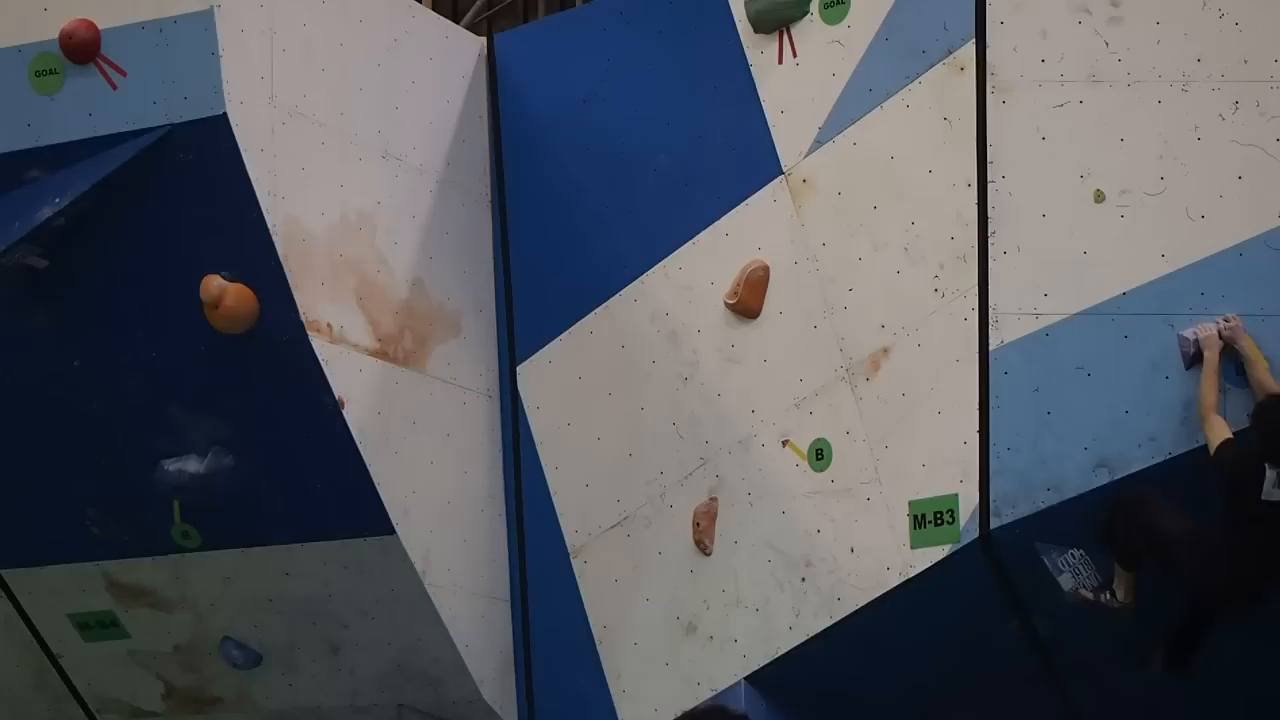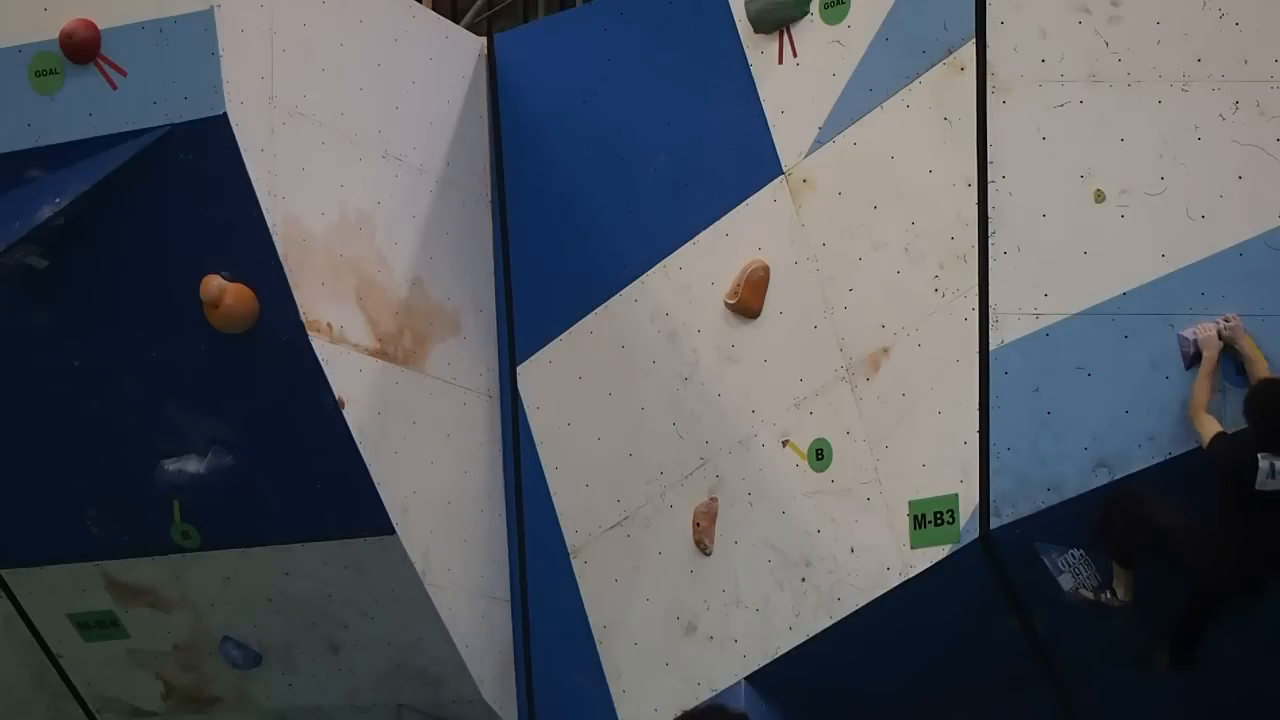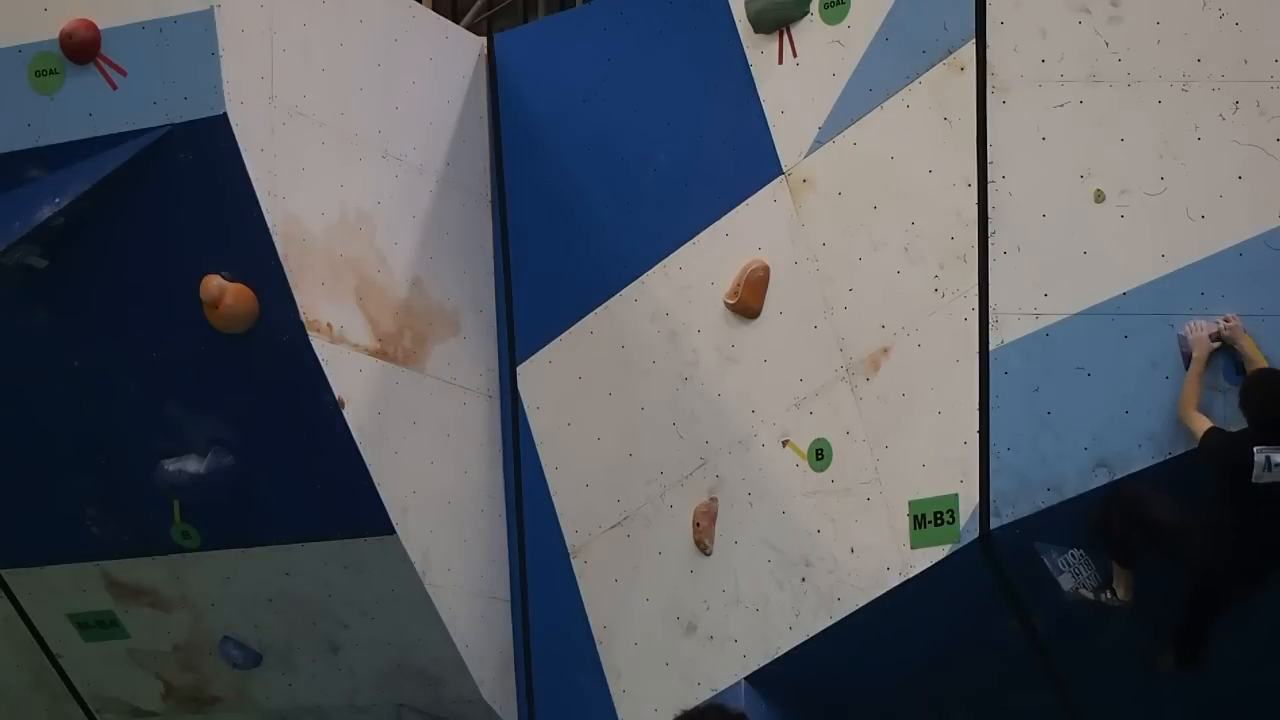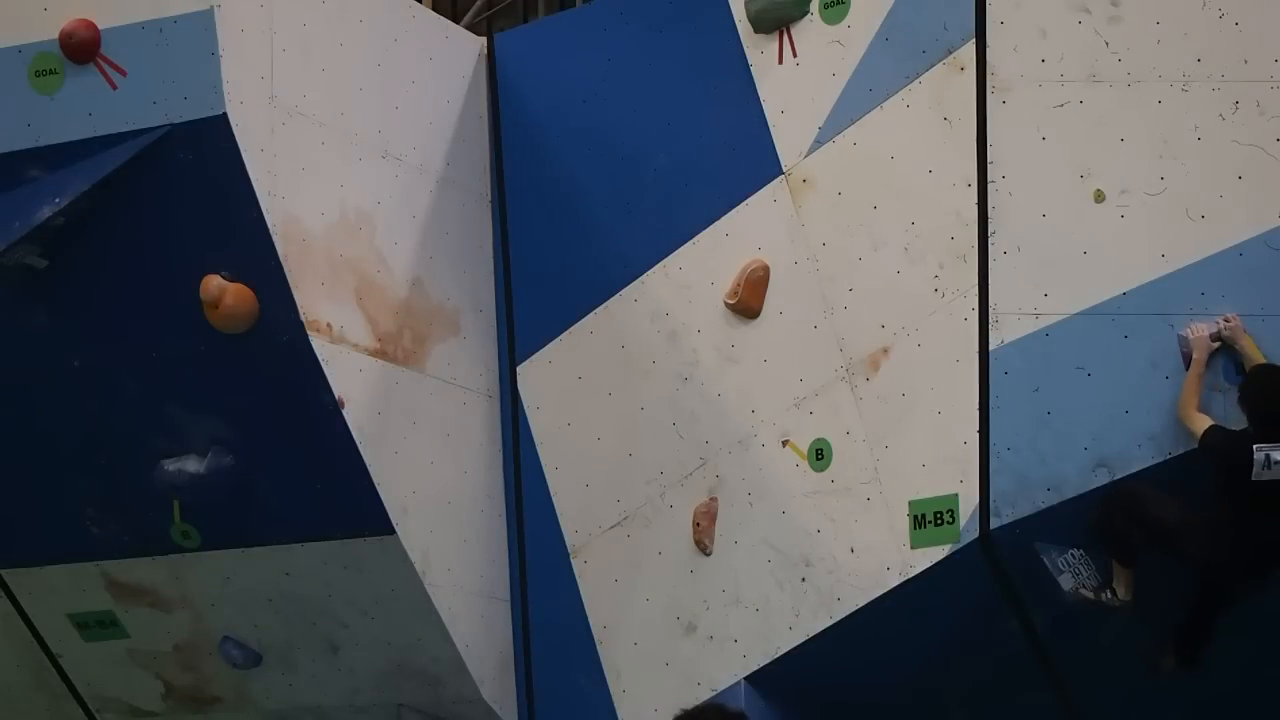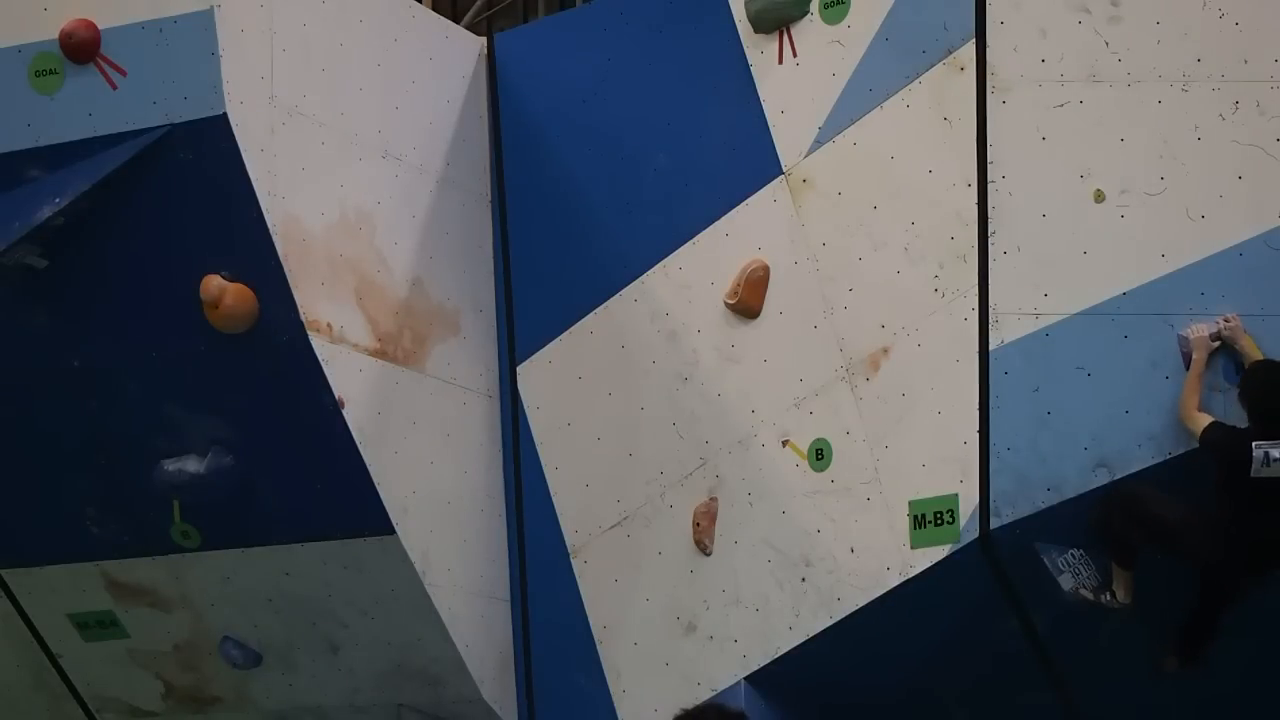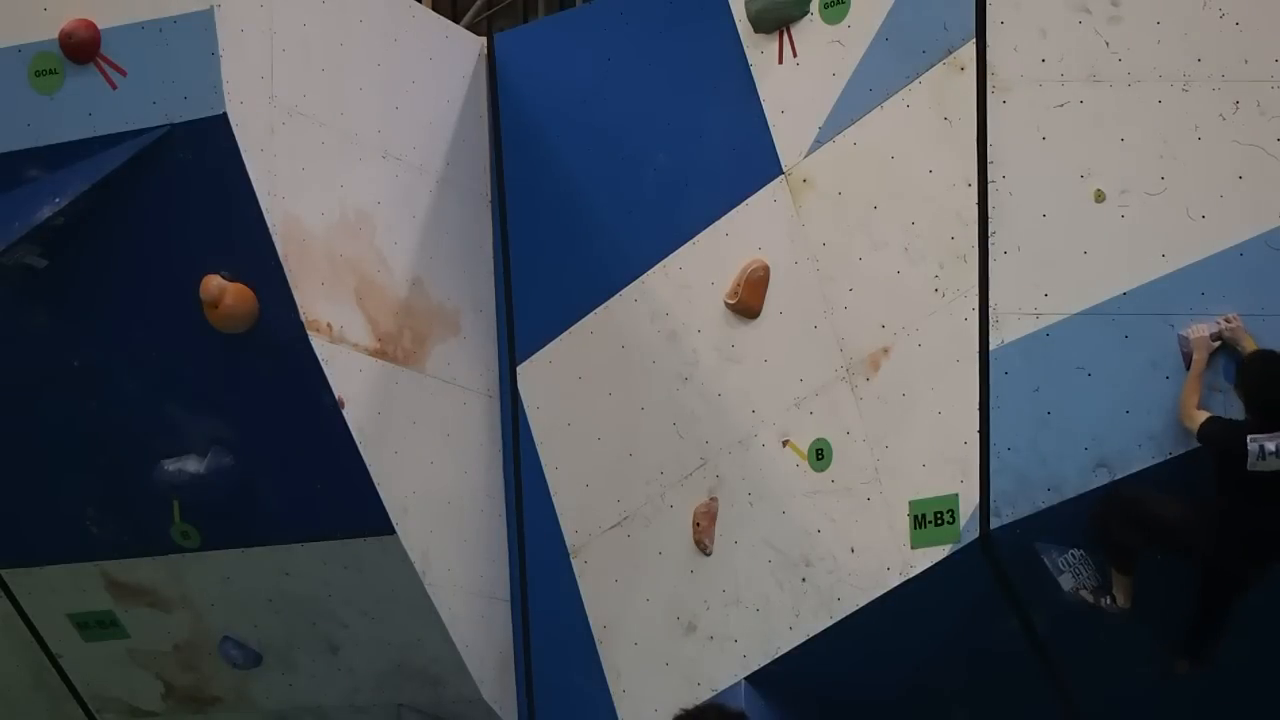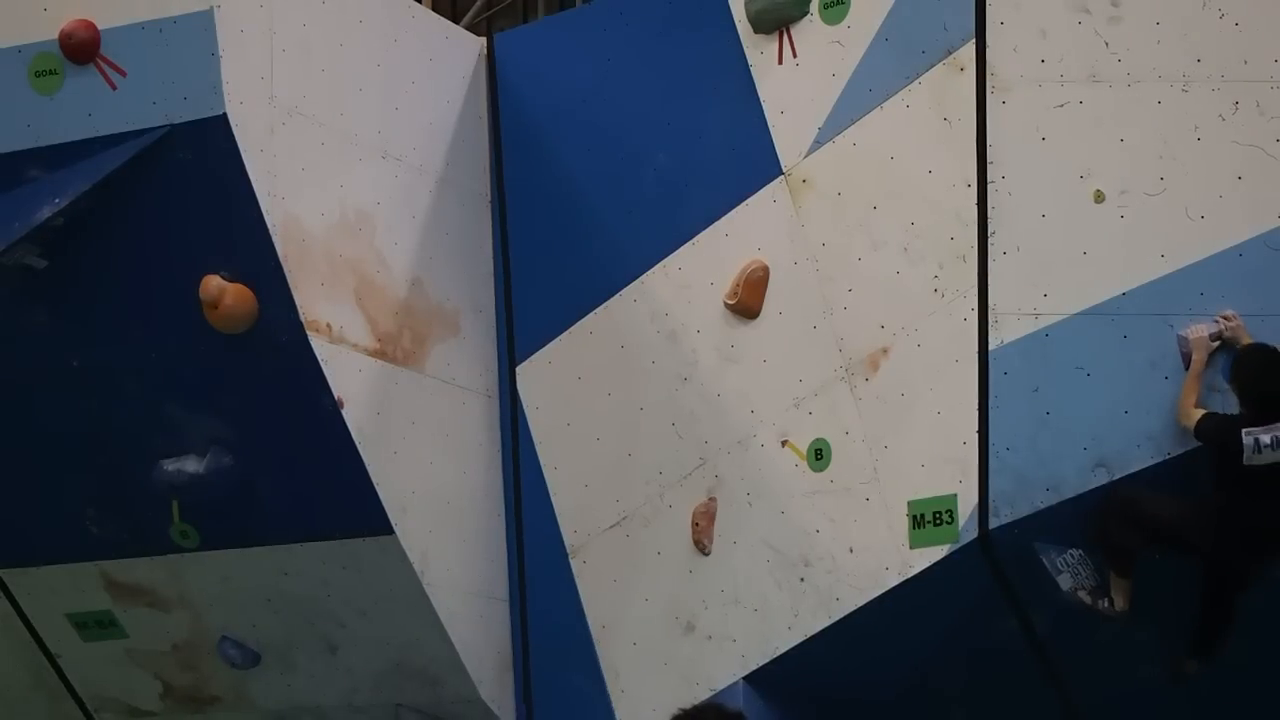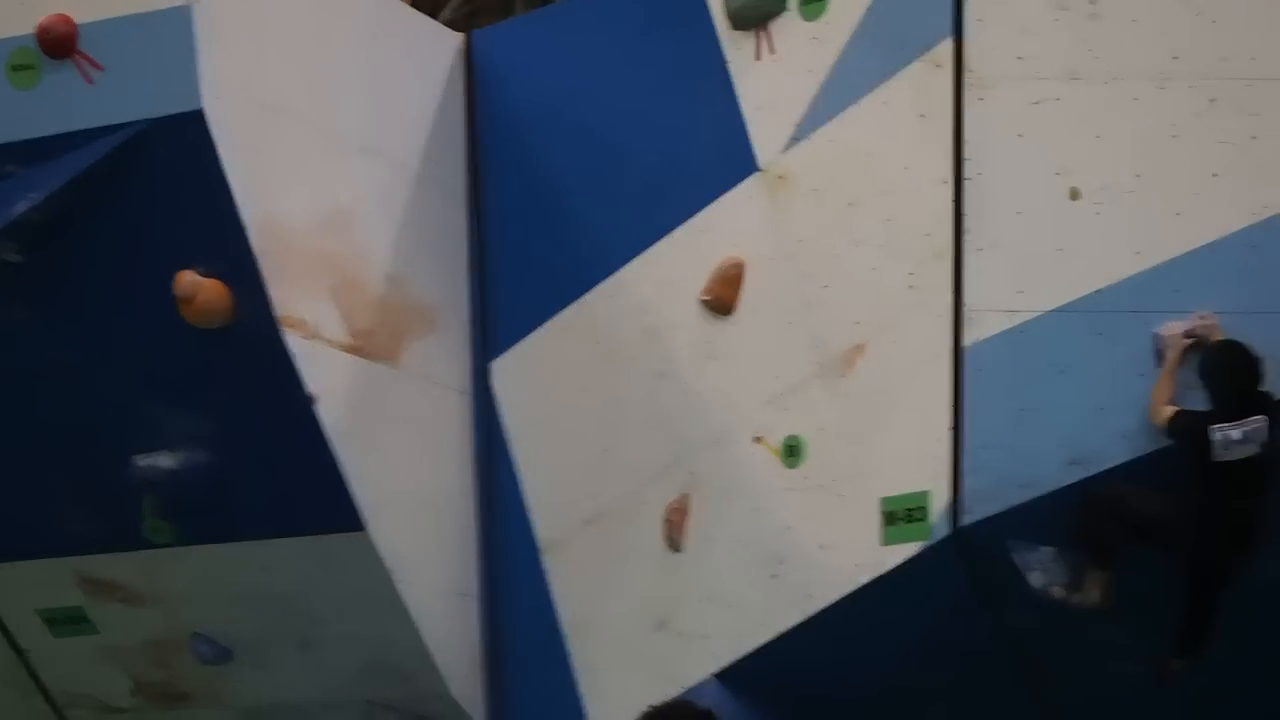
dt=0.1s
person 1, frame 1
left shoulder: (1242, 464)
left elbow: (1208, 412)
left wrist: (1212, 354)
right wrist: (1243, 343)
left hip: (1216, 569)
left knee: (1132, 506)
right knee: (1205, 607)
left ankle: (1122, 592)
right ankle: (1173, 659)
person 1, frame 2
left shoulder: (1236, 455)
left elbow: (1197, 411)
left wrist: (1210, 353)
right wrist: (1242, 342)
left hip: (1216, 561)
left knee: (1127, 504)
right knee: (1205, 601)
left ankle: (1121, 591)
right ankle: (1177, 656)
person 1, frame 3
left shoulder: (1232, 450)
left elbow: (1187, 411)
left wrist: (1200, 355)
right wrist: (1242, 342)
left hip: (1214, 551)
left knee: (1123, 504)
right knee: (1210, 597)
left ankle: (1122, 590)
right ankle: (1180, 657)
person 1, frame 4
left shoulder: (1232, 447)
left elbow: (1187, 412)
left wrist: (1200, 355)
right wrist: (1242, 342)
left hip: (1216, 547)
left knee: (1123, 502)
right knee: (1212, 597)
left ankle: (1122, 590)
right ankle: (1182, 657)
person 1, frame 5
left shoulder: (1232, 443)
left elbow: (1188, 412)
left wrist: (1200, 356)
right wrist: (1243, 342)
left hip: (1217, 542)
left knee: (1122, 504)
right knee: (1213, 598)
left ankle: (1121, 593)
right ankle: (1182, 658)
person 1, frame 6
left shoulder: (1229, 437)
left elbow: (1188, 411)
left wrist: (1200, 356)
right wrist: (1244, 342)
left hip: (1217, 537)
left knee: (1118, 508)
right knee: (1217, 596)
left ankle: (1121, 596)
right ankle: (1190, 658)
person 1, frame 7
left shoulder: (1223, 430)
left elbow: (1186, 409)
left wrist: (1200, 357)
right wrist: (1245, 341)
left hip: (1217, 532)
left knee: (1120, 509)
right knee: (1220, 598)
left ankle: (1120, 598)
right ankle: (1195, 658)
person 1, frame 8
left shoulder: (1198, 428)
right shoulder: (1267, 412)
left elbow: (1158, 411)
right elbow: (1245, 376)
left wrist: (1173, 356)
right wrist: (1218, 342)
left hip: (1194, 526)
right hip: (1240, 536)
left knee: (1102, 506)
right knee: (1205, 590)
left ankle: (1095, 592)
right ankle: (1182, 657)
